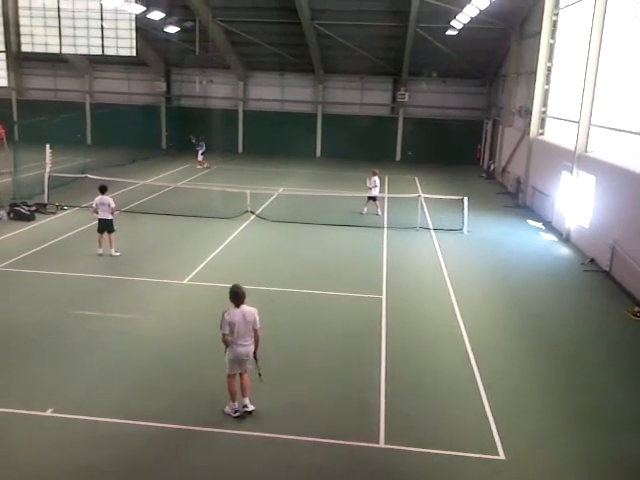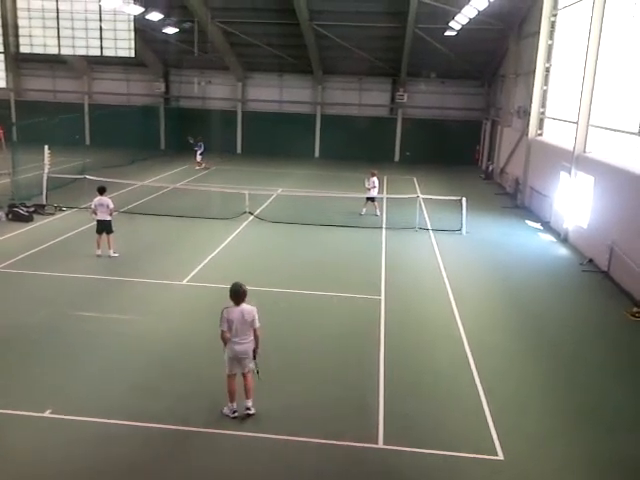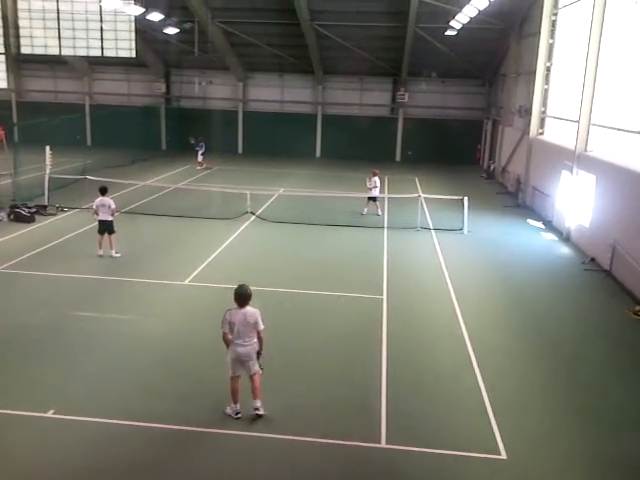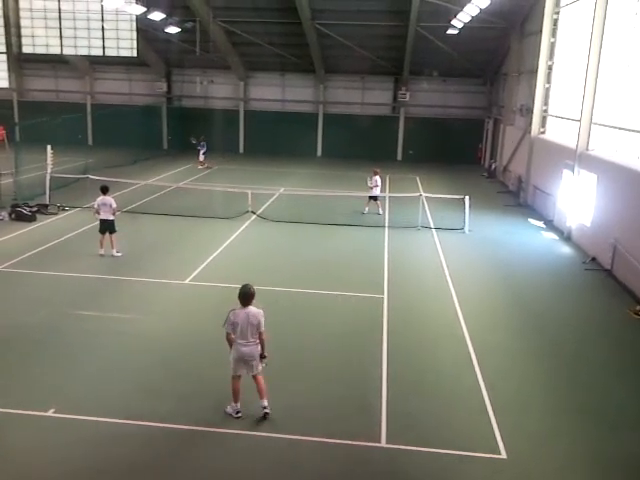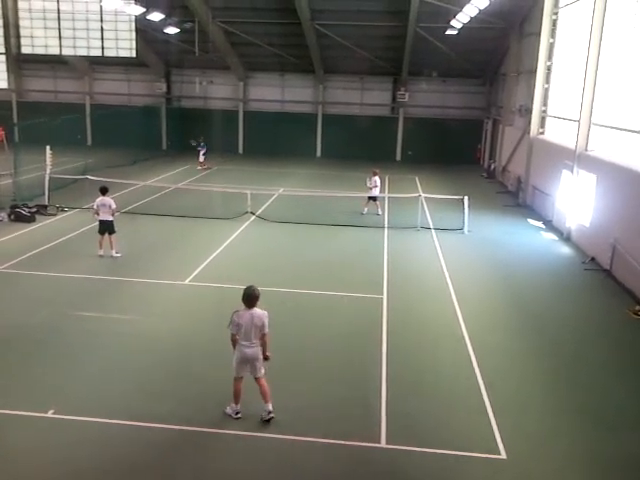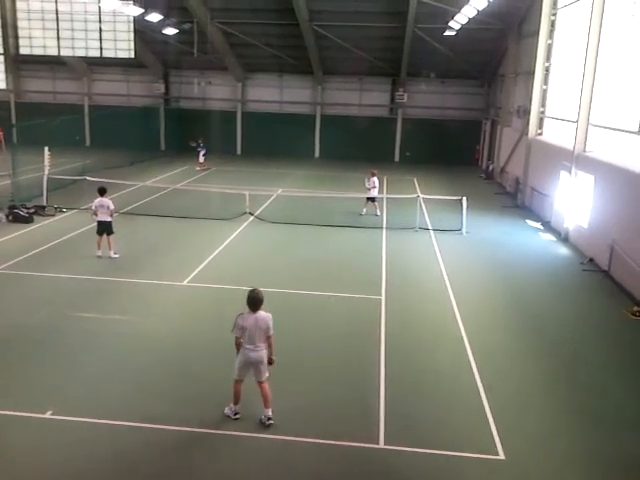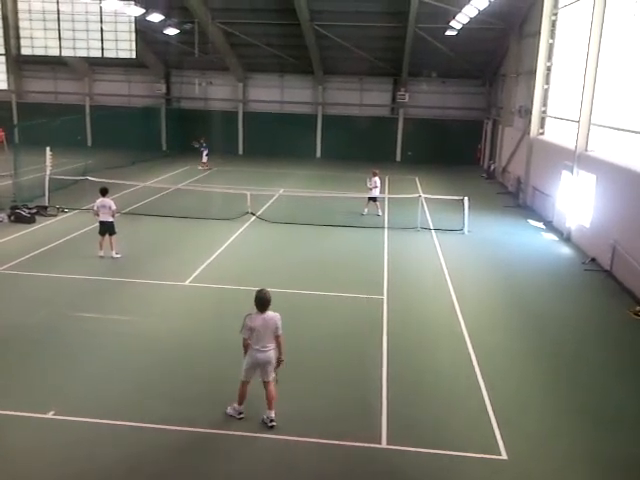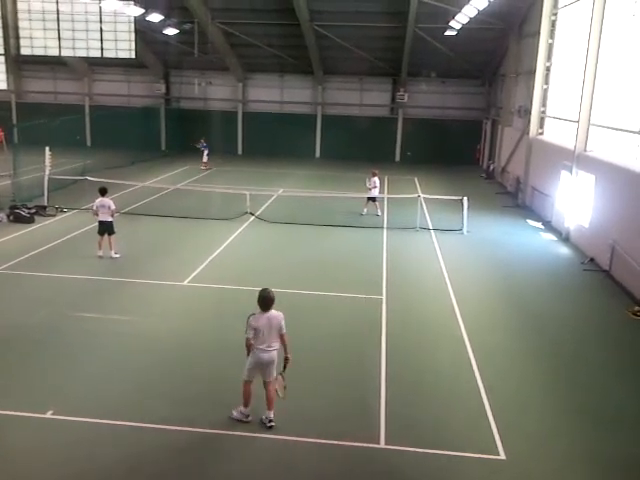
dt=0.1s
person 1, frame 1
left shoulder: (228, 314)
right shoulder: (253, 311)
left elbow: (225, 338)
right elbow: (257, 334)
left wrist: (227, 348)
right wrist: (256, 349)
left hip: (234, 349)
right hip: (248, 349)
left knee: (231, 376)
right knee: (243, 373)
left ankle: (234, 407)
right ankle: (246, 403)
person 1, frame 2
left shoulder: (227, 312)
right shoulder: (252, 310)
left elbow: (223, 335)
right elbow: (256, 333)
left wrist: (227, 346)
right wrist: (256, 348)
left hip: (232, 348)
right hip: (247, 348)
left knee: (231, 376)
right knee: (247, 375)
left ankle: (232, 408)
right ankle: (248, 406)
person 1, frame 3
left shoulder: (229, 314)
right shoulder: (255, 313)
left elbow: (225, 337)
right elbow: (260, 335)
left wrist: (230, 347)
right wrist: (260, 349)
left hip: (235, 350)
right hip: (250, 350)
left knee: (234, 378)
right knee: (255, 376)
left ankle: (235, 409)
right ankle: (257, 406)
person 1, frame 4
left shoulder: (233, 314)
right shoulder: (258, 313)
left elbow: (228, 337)
right elbow: (261, 337)
left wrist: (232, 348)
right wrist: (263, 351)
left hip: (238, 350)
right hip: (253, 350)
left knee: (236, 378)
right knee: (258, 376)
left ankle: (236, 408)
right ankle: (264, 405)
person 1, frame 5
left shoulder: (237, 315)
right shoulder: (263, 315)
left elbow: (233, 337)
right elbow: (264, 338)
left wrist: (236, 349)
right wrist: (265, 352)
left hip: (241, 351)
right hip: (256, 351)
left knee: (238, 379)
right knee: (261, 379)
left ankle: (235, 409)
right ankle: (268, 409)
person 1, frame 6
left shoulder: (242, 319)
right shoulder: (267, 317)
left elbow: (238, 341)
right elbow: (269, 340)
left wrist: (239, 353)
right wrist: (271, 355)
left hip: (245, 354)
right hip: (261, 354)
left knee: (238, 381)
right knee: (263, 383)
left ankle: (234, 410)
right ankle: (268, 415)
person 1, frame 7
left shoulder: (250, 319)
right shoulder: (276, 317)
left elbow: (245, 342)
right elbow: (278, 339)
left wrist: (246, 354)
right wrist: (280, 355)
left hip: (253, 355)
right hip: (269, 355)
left knee: (244, 382)
right knee: (269, 384)
left ankle: (238, 409)
right ankle: (271, 416)
person 1, frame 8
left shoulder: (253, 319)
right shoulder: (279, 316)
left elbow: (248, 342)
right elbow: (283, 337)
left wrist: (249, 354)
right wrist: (287, 353)
left hip: (257, 355)
right hip: (272, 355)
left knee: (247, 382)
right knee: (269, 384)
left ankle: (244, 412)
right ankle: (269, 417)
